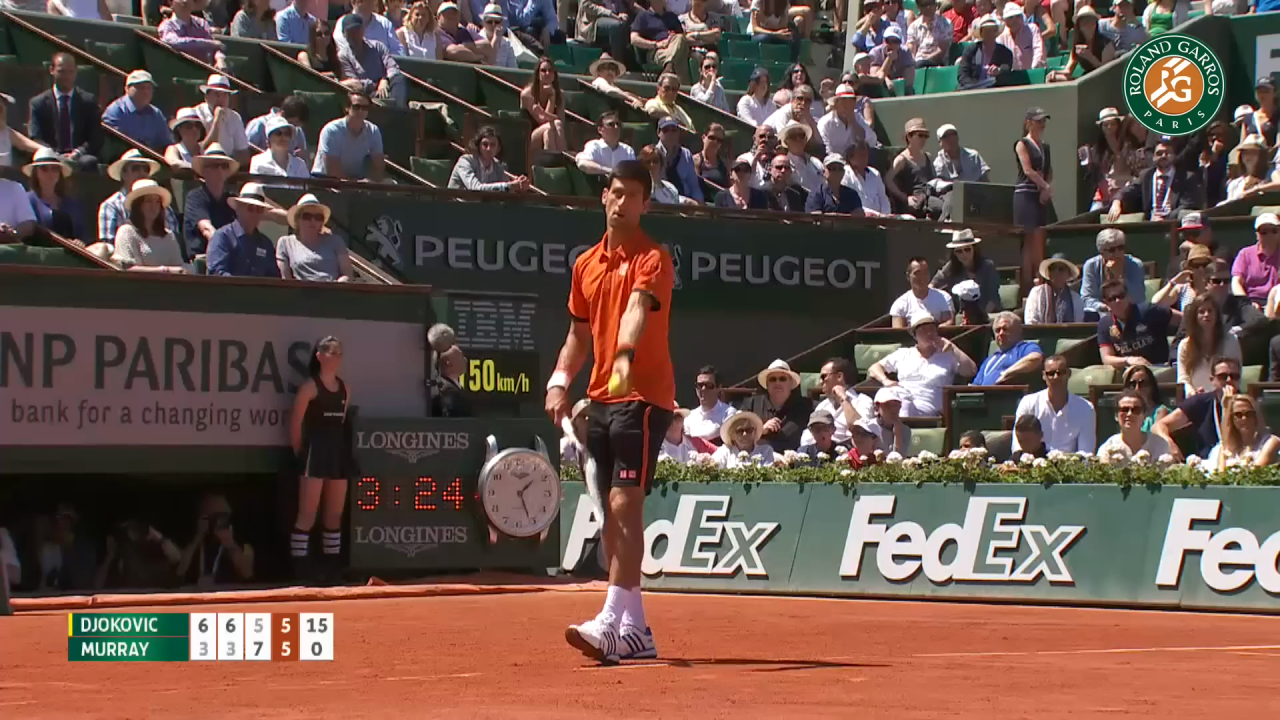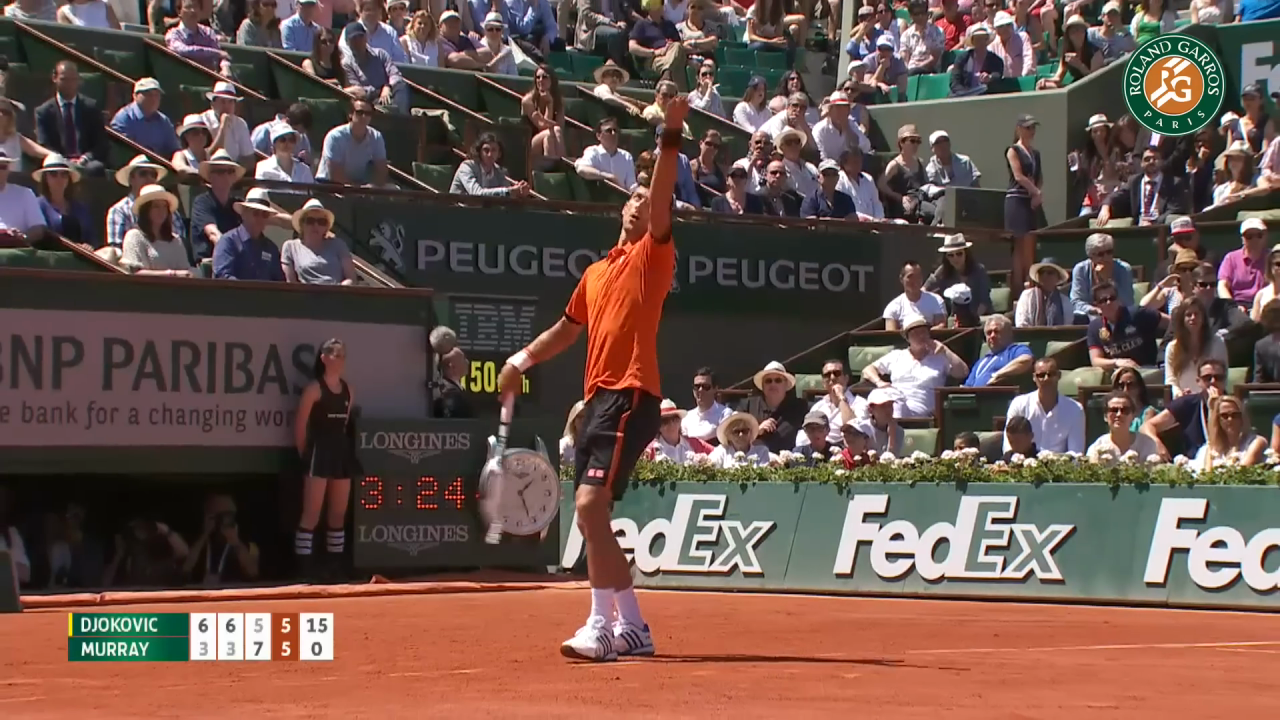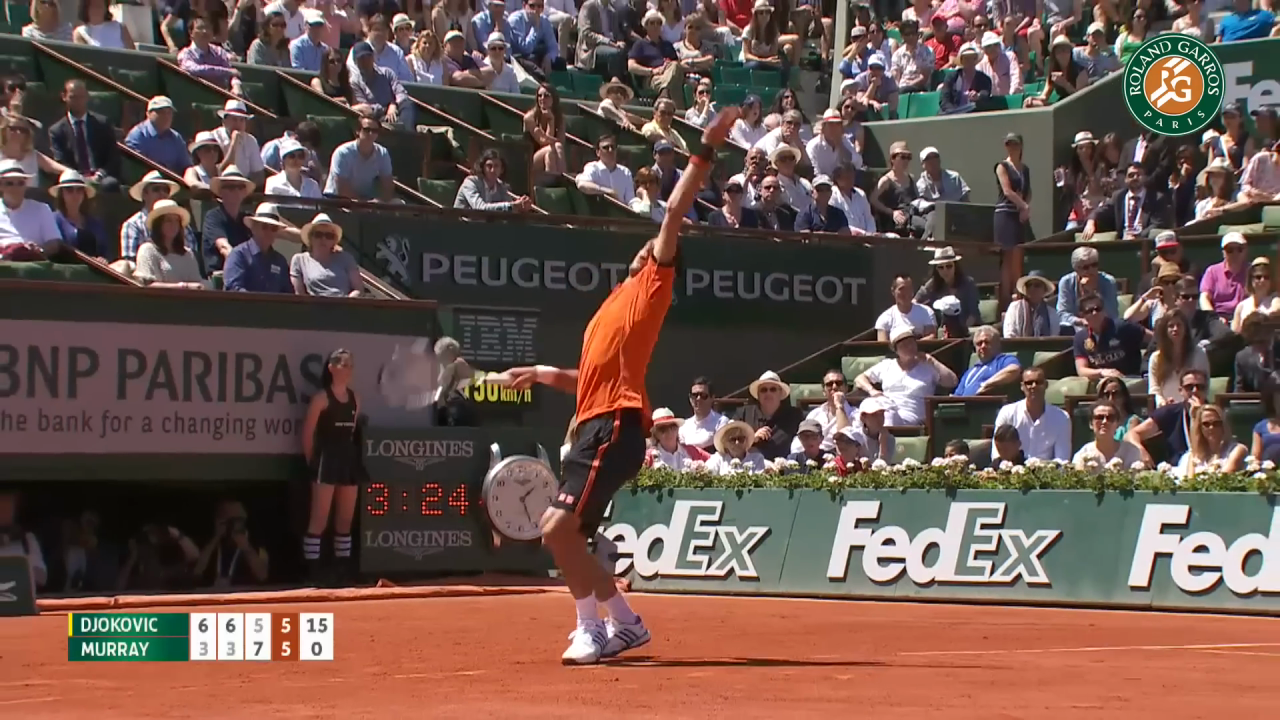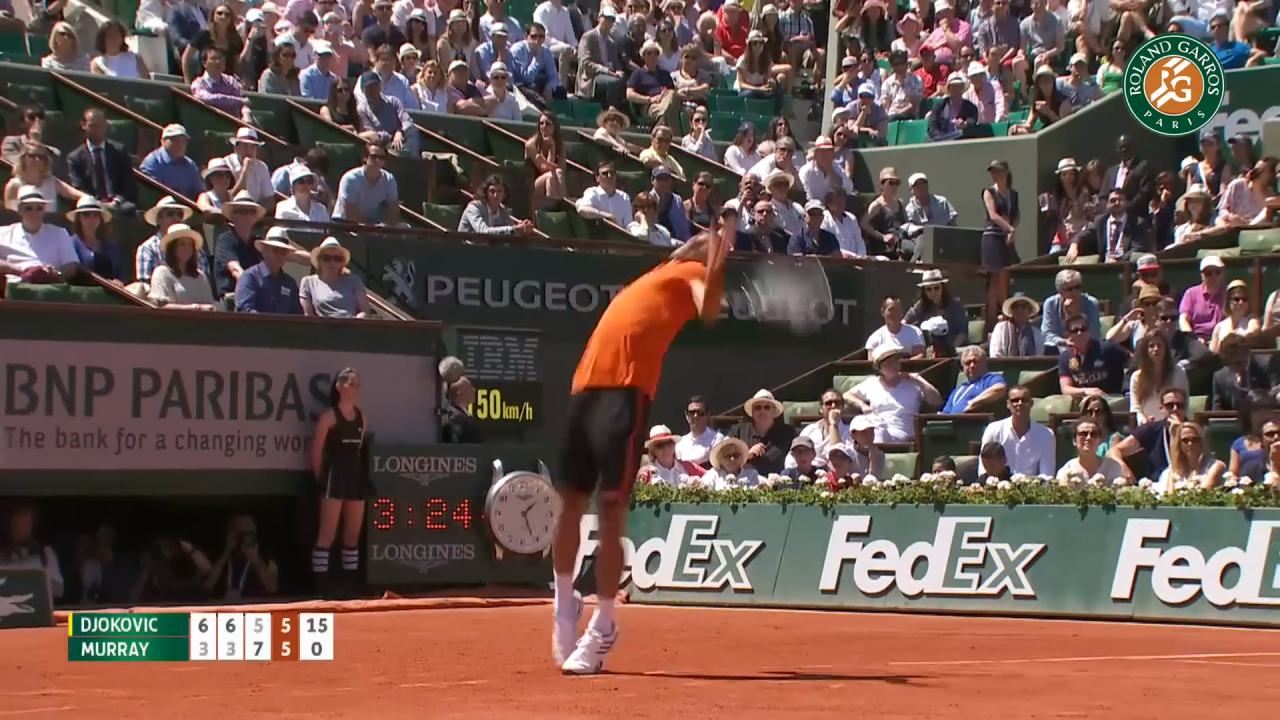
dt=0.3s
person 1, frame 1
left shoulder: (652, 257)
right shoulder: (586, 263)
left elbow: (638, 312)
left wrist: (626, 359)
right wrist: (559, 382)
left hip: (641, 397)
right hip: (602, 399)
left knee: (625, 506)
right knee: (610, 516)
left ankle: (611, 621)
right ankle: (635, 629)
person 1, frame 2
left shoulder: (654, 254)
right shoulder: (595, 274)
left elbow: (662, 199)
right elbow: (565, 329)
left wrist: (670, 139)
right wrist: (522, 359)
left hip: (630, 397)
right hip: (599, 398)
left knee: (589, 506)
right knee: (593, 519)
left ankle: (601, 627)
right ankle: (632, 627)
person 1, frame 3
left shoulder: (650, 286)
right shoulder: (610, 309)
left elbow: (675, 218)
left wrist: (706, 152)
right wrist: (534, 373)
left hip: (615, 425)
right hip: (592, 427)
left knee: (557, 529)
right knee: (567, 541)
left ankle: (593, 631)
right ankle: (626, 623)
person 1, frame 4
left shoulder: (689, 274)
right shoulder: (654, 280)
left elbow: (708, 306)
left wrist: (716, 263)
left hip: (624, 396)
right hip: (587, 391)
left knee: (609, 516)
right knee: (569, 508)
left ankle: (600, 632)
right ankle: (565, 608)
person 2, frame 1
left shoulder: (344, 388)
right shoulder: (310, 386)
right elbow: (295, 424)
left wrist: (344, 449)
right wrist: (300, 454)
left hip: (338, 453)
right hip: (315, 453)
left knee: (335, 516)
right knee: (307, 515)
left ankle: (332, 568)
right ankle: (300, 568)
person 2, frame 2
left shoulder: (348, 390)
right shoulder: (314, 388)
right elbow: (300, 426)
left wrist: (345, 449)
right wrist: (304, 455)
left hip: (342, 454)
right hip: (319, 454)
left knee: (338, 515)
right knee: (312, 514)
right ankle: (305, 567)
person 2, frame 3
left shoulder: (354, 399)
right shoulder: (322, 398)
right elbow: (307, 433)
left wrist: (355, 458)
right wrist: (312, 462)
left hip: (349, 461)
right hip: (326, 461)
left knee: (345, 520)
right knee: (319, 520)
left ankle: (344, 570)
right ankle: (313, 571)
person 2, frame 4
left shoulder: (361, 417)
right shoulder: (330, 416)
right elbow: (316, 450)
left wrist: (361, 472)
right wrist: (321, 478)
left hip: (356, 477)
right hip: (335, 476)
left knee: (353, 534)
right knee: (327, 533)
left ankle: (351, 583)
right ankle: (321, 584)
